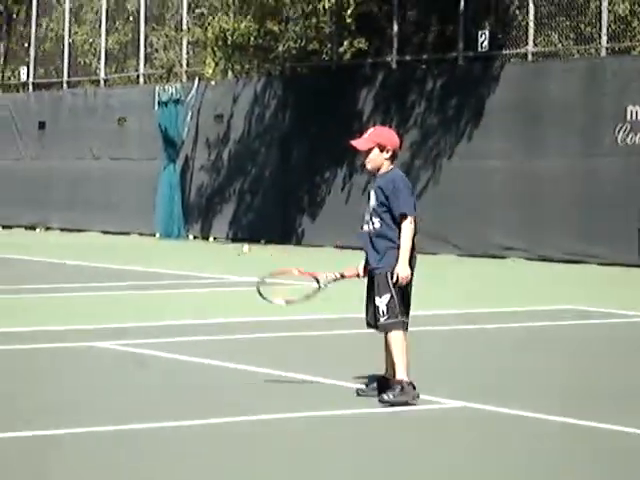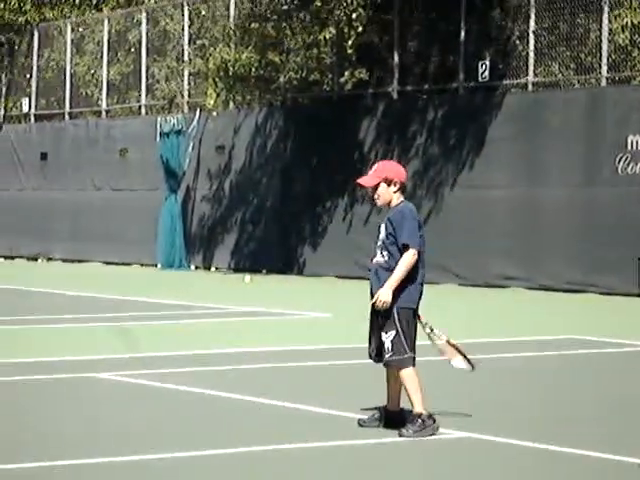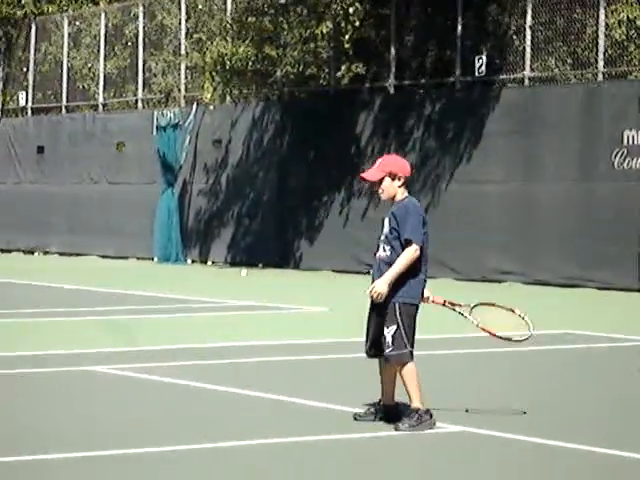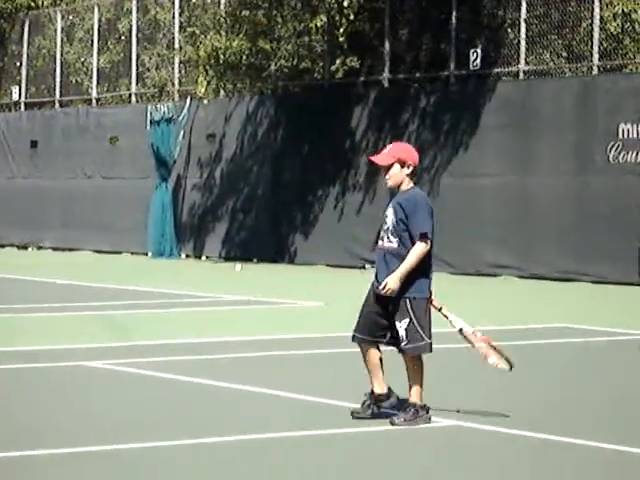
dt=0.2s
person 1, frame 1
left shoulder: (396, 181)
right shoulder: (379, 182)
left elbow: (408, 221)
left wrist: (403, 260)
right wrist: (365, 263)
left hip: (392, 267)
right hip: (378, 264)
left knee: (392, 322)
right knee: (384, 322)
left ankle: (405, 383)
right ankle: (389, 379)
person 1, frame 2
left shoulder: (405, 213)
right shoulder: (392, 215)
left elbow: (411, 254)
left wrist: (389, 288)
left hip: (398, 299)
right hip: (386, 299)
left knee: (400, 358)
right knee: (388, 356)
left ankle: (423, 417)
right ankle: (392, 411)
person 1, frame 3
left shoulder: (410, 209)
right shoulder: (395, 210)
left elbow: (413, 249)
left wrist: (386, 281)
right wrist: (421, 287)
left hip: (402, 295)
right hip: (384, 294)
left knee: (399, 354)
right knee: (378, 351)
left ankle: (420, 413)
right ankle: (386, 406)
person 1, frame 4
left shoulder: (417, 200)
right shoulder: (396, 199)
left elbow: (423, 243)
left wrist: (398, 276)
left hip: (408, 287)
right hip: (383, 284)
left knee: (411, 347)
right knee: (365, 337)
left ankle: (417, 406)
right ankle: (381, 395)
